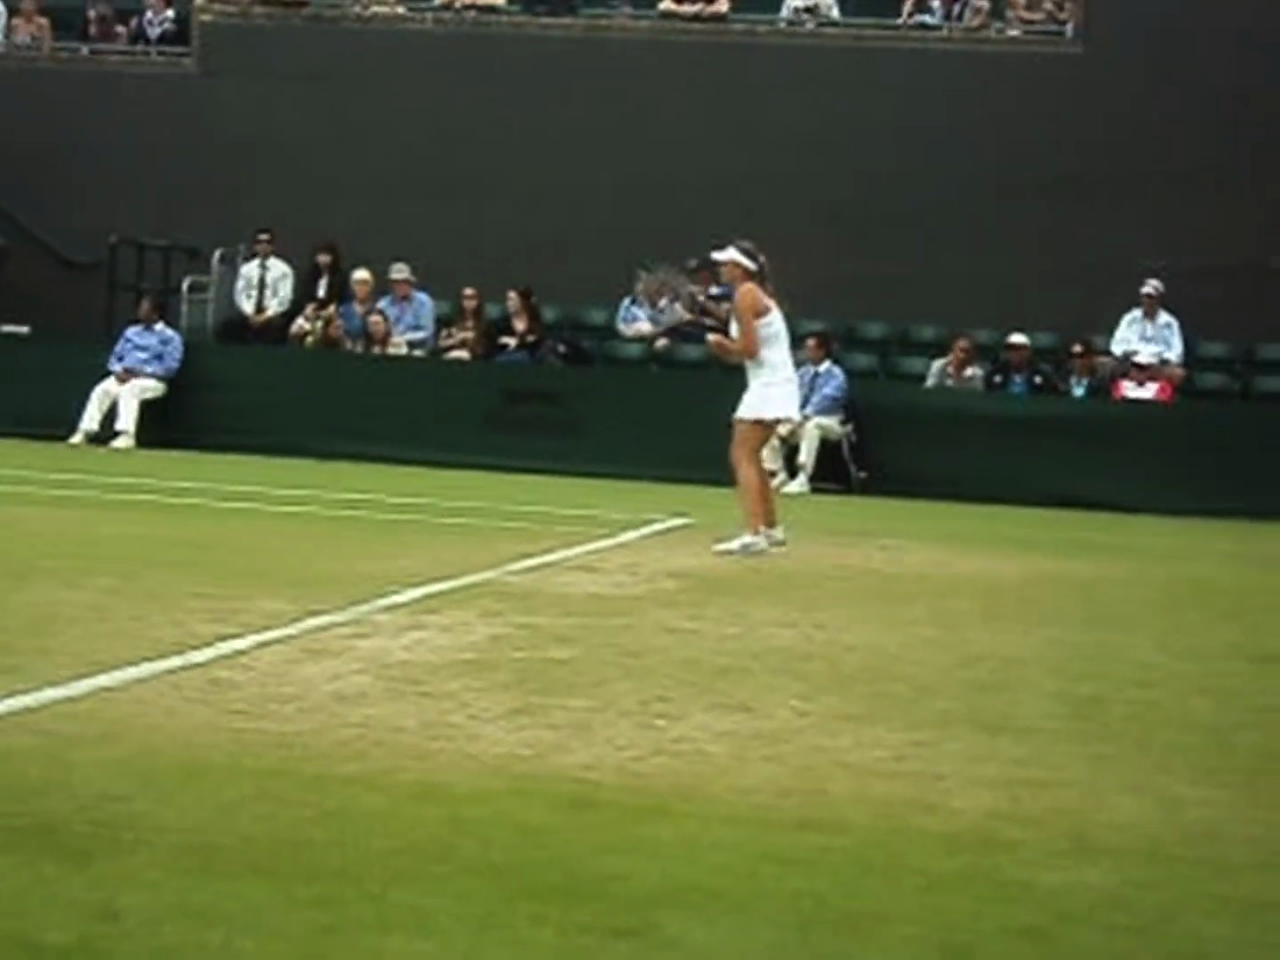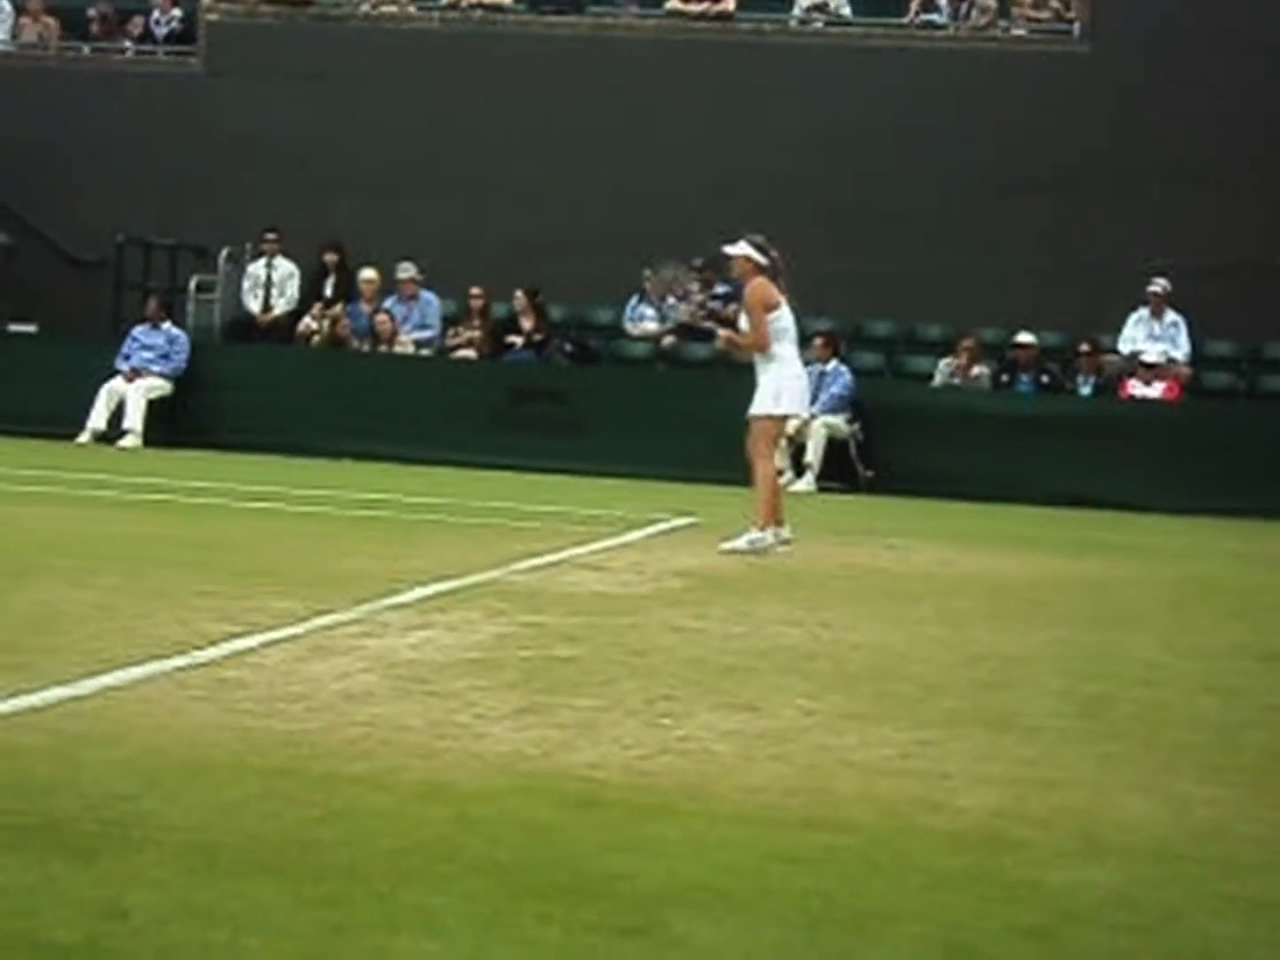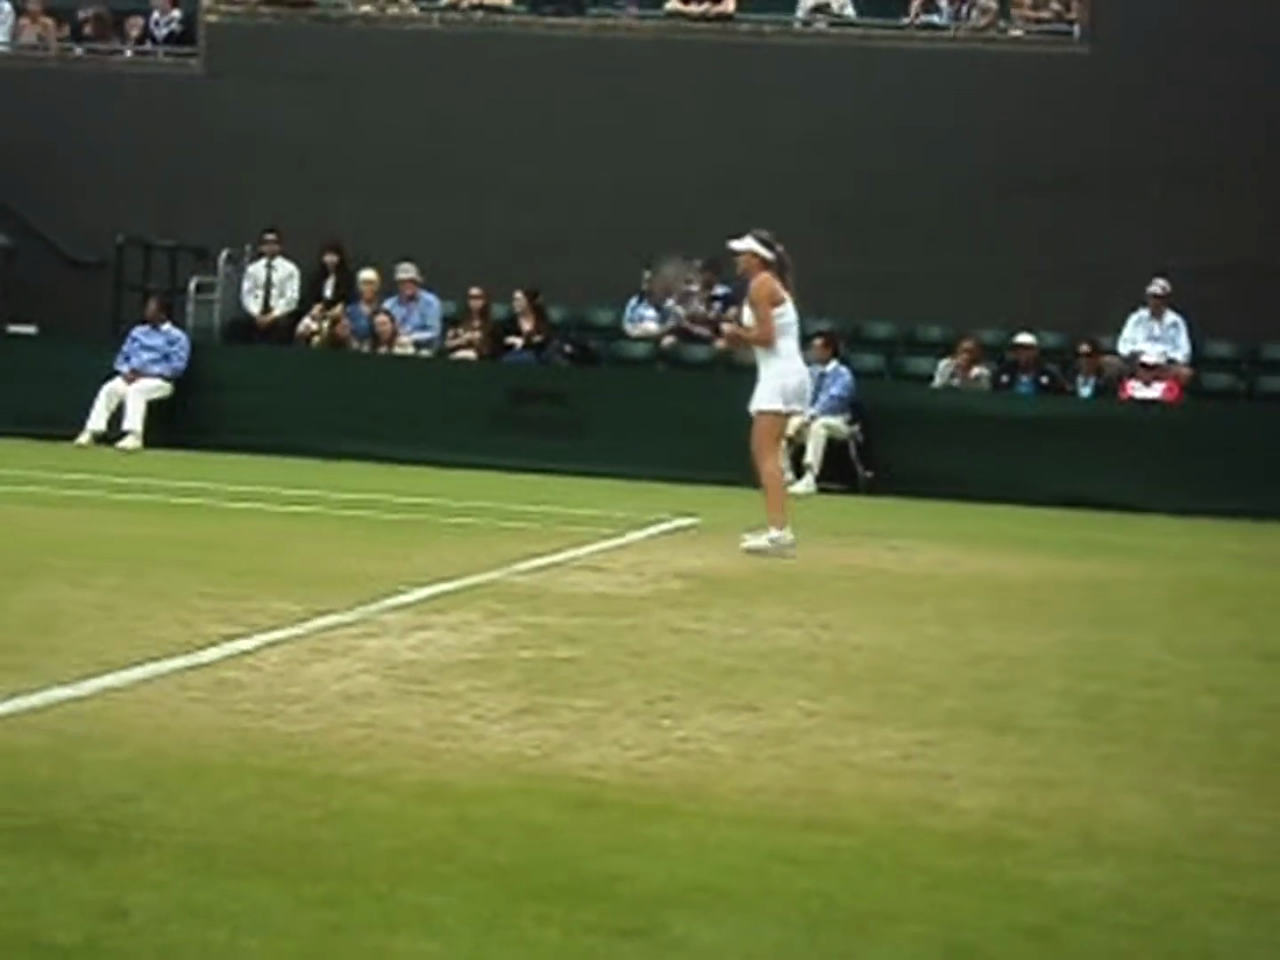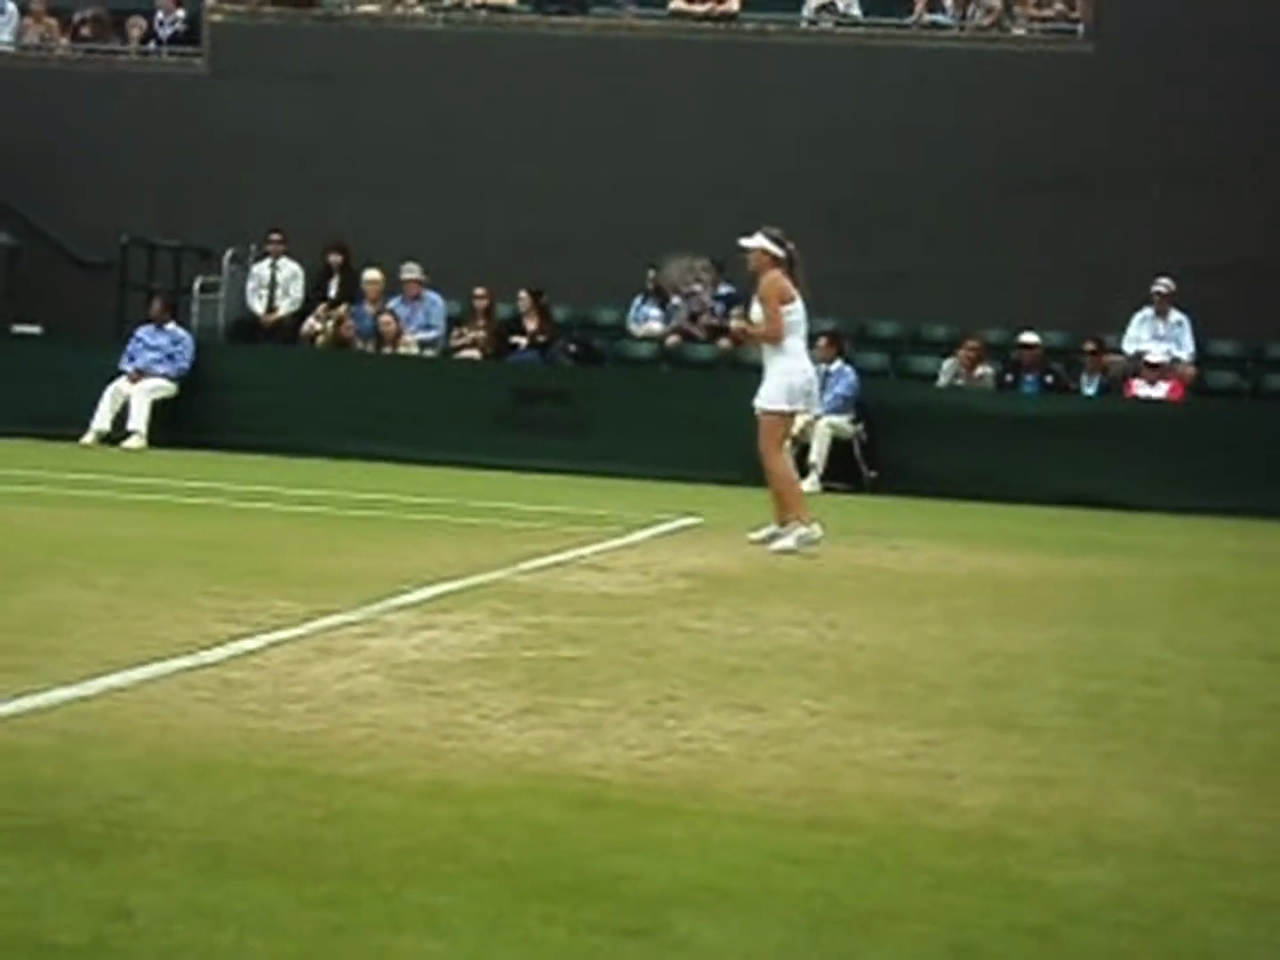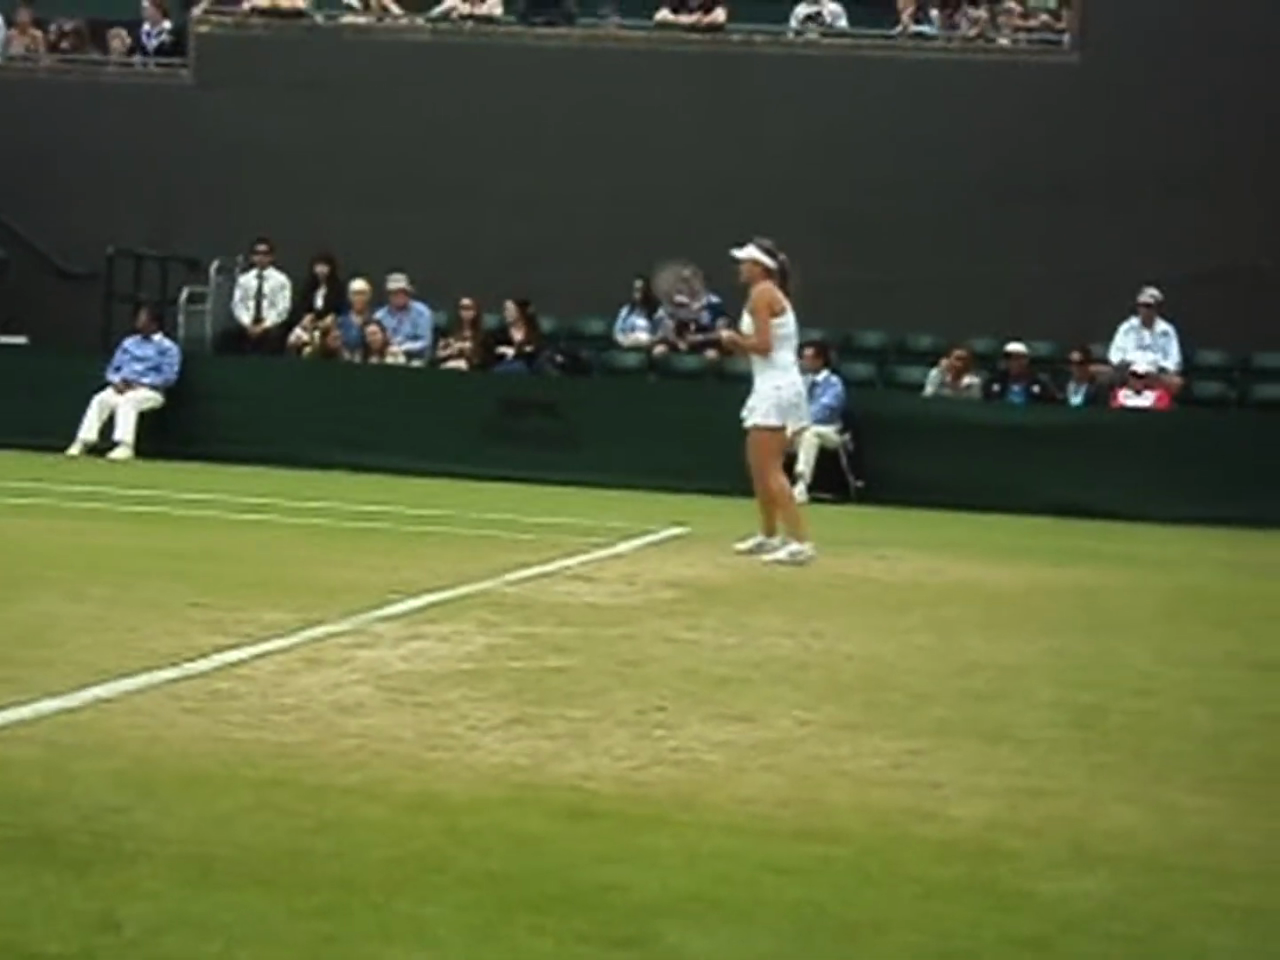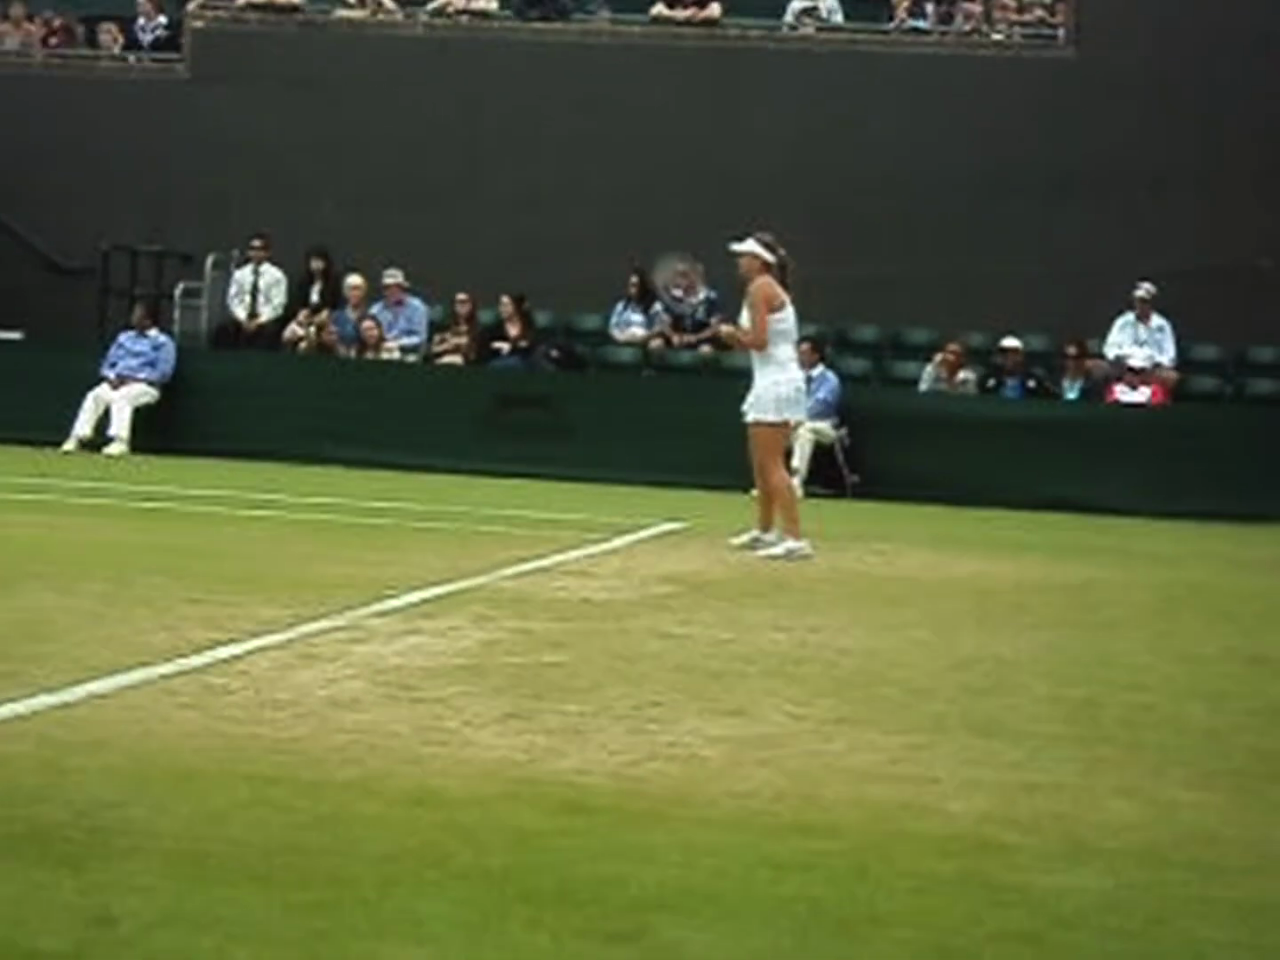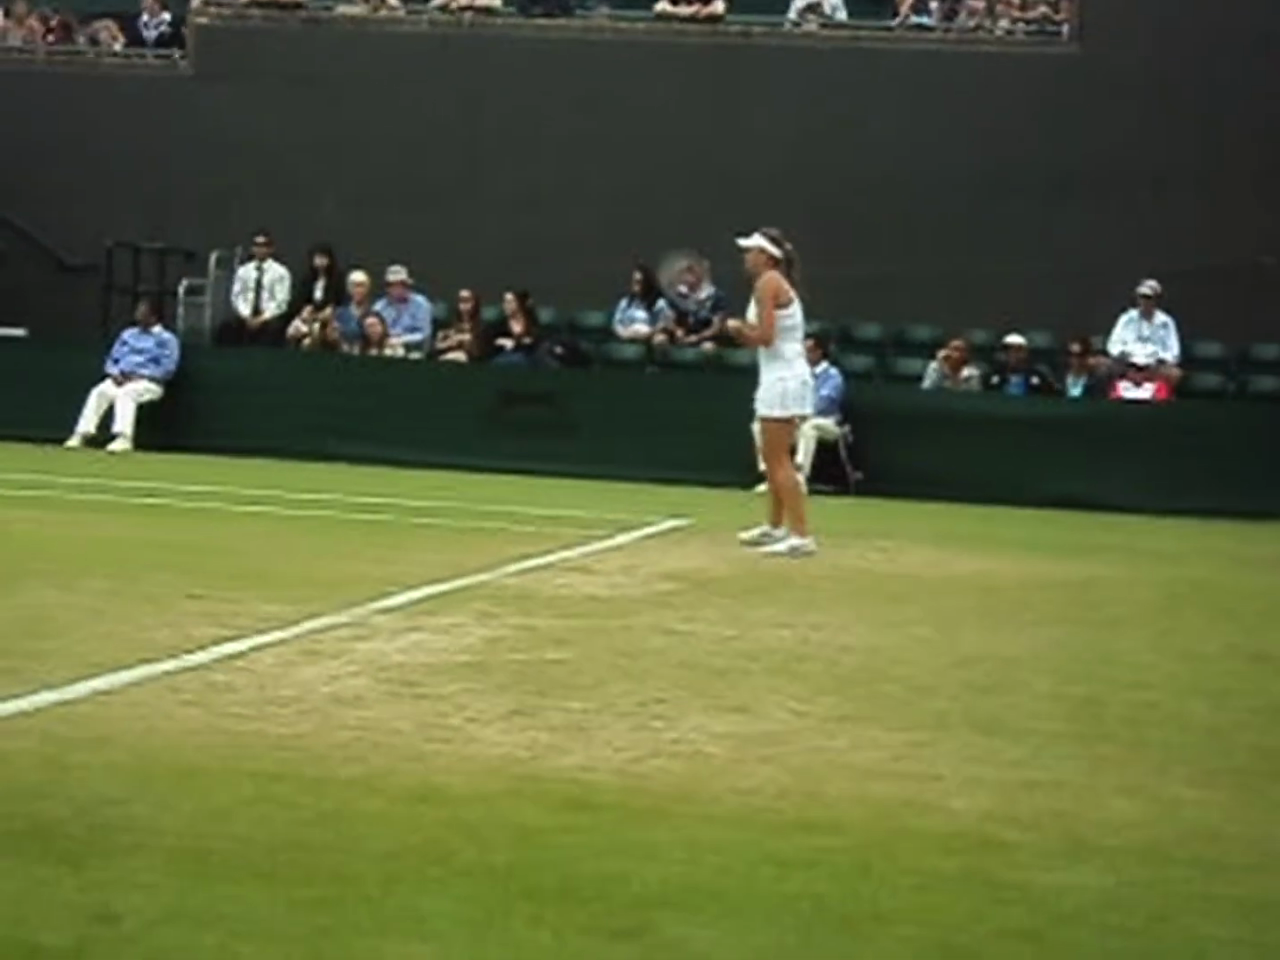
dt=0.1s
person 1, frame 1
left shoulder: (744, 295)
right shoulder: (756, 296)
left elbow: (750, 348)
left wrist: (722, 343)
right wrist: (726, 348)
left hip: (770, 386)
right hip: (771, 384)
left knee: (741, 457)
right knee: (748, 458)
left ankle: (753, 535)
right ankle: (770, 528)
person 1, frame 2
left shoulder: (755, 289)
right shoulder: (768, 290)
left elbow: (760, 343)
left wrist: (732, 337)
right wrist: (735, 342)
left hip: (779, 381)
right hip: (780, 379)
left knee: (760, 453)
right knee: (761, 453)
left ankle: (760, 531)
right ankle: (778, 527)
person 1, frame 3
left shoulder: (760, 283)
right shoulder: (770, 285)
left elbow: (766, 336)
left wrist: (736, 332)
right wrist: (740, 337)
left hip: (780, 377)
right hip: (779, 376)
left knee: (765, 452)
right knee: (764, 453)
left ankle: (780, 530)
right ankle: (778, 528)
person 1, frame 4
left shoulder: (770, 281)
right shoulder: (780, 283)
left elbow: (775, 333)
left wrist: (745, 328)
right wrist: (748, 333)
left hip: (786, 375)
right hip: (787, 374)
left knee: (772, 451)
right knee: (771, 451)
left ankle: (806, 525)
right ankle: (782, 524)
person 1, frame 5
left shoulder: (761, 293)
right shoulder: (772, 295)
left elbow: (763, 345)
left wrist: (734, 338)
right wrist: (738, 343)
left hip: (775, 389)
right hip: (776, 388)
left knee: (769, 468)
right knee: (759, 464)
left ankle: (800, 542)
right ankle: (768, 536)
person 1, frame 6
left shoulder: (760, 287)
right shoulder: (772, 290)
left elbow: (759, 340)
left wrist: (733, 333)
right wrist: (737, 337)
left hip: (775, 384)
right hip: (775, 382)
left knee: (771, 463)
right knee: (761, 460)
left ankle: (796, 540)
right ankle: (764, 531)
person 1, frame 7
left shoulder: (767, 283)
right shoulder: (778, 284)
left elbow: (764, 336)
left wrist: (740, 328)
right wrist: (744, 332)
left hip: (782, 379)
right hip: (783, 378)
left knee: (778, 459)
right knee: (773, 456)
left ankle: (801, 537)
right ankle: (775, 525)
